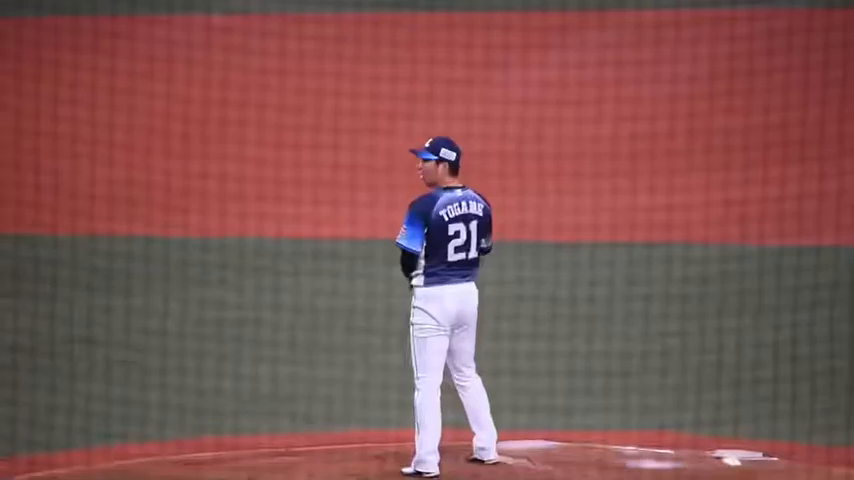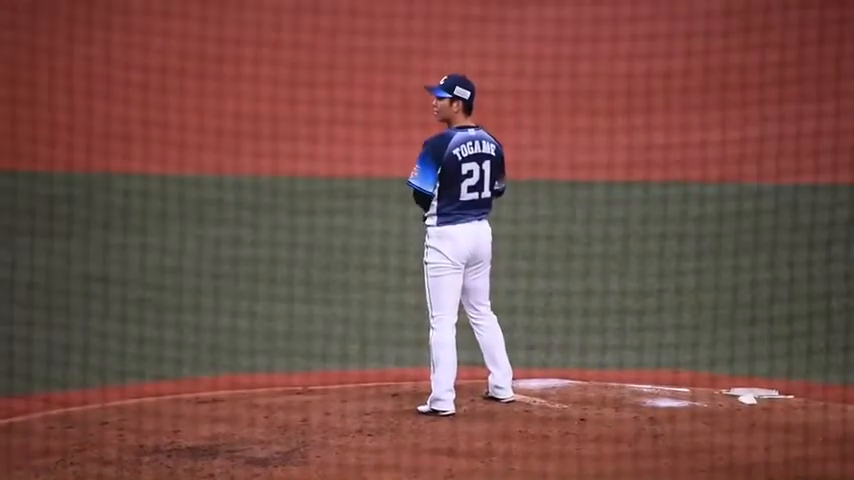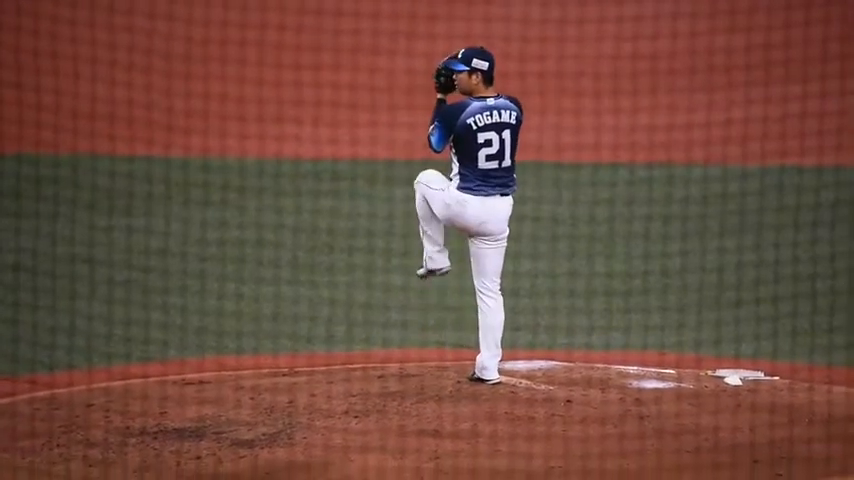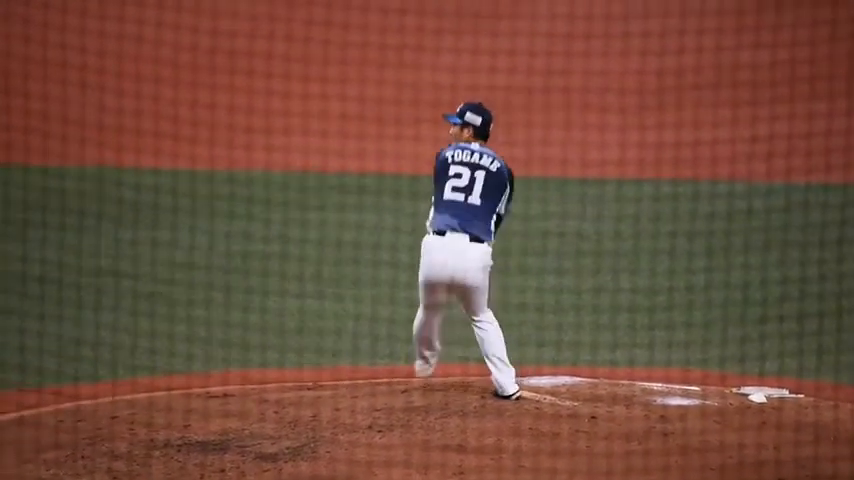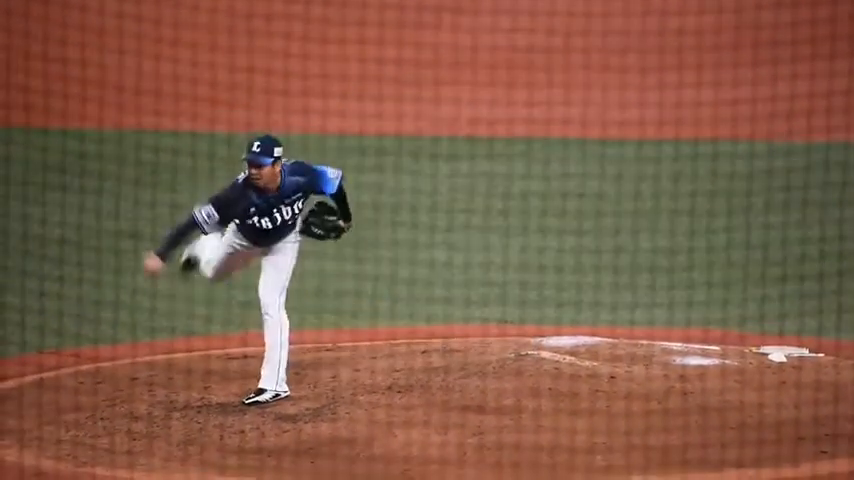
dt=1s
person 1, frame 1
left shoulder: (425, 205)
right shoulder: (480, 204)
left elbow: (408, 256)
right elbow: (485, 248)
left wrist: (414, 276)
left hip: (434, 296)
right hip: (467, 293)
left knee: (428, 381)
right knee: (466, 373)
right ankle: (487, 448)
person 1, frame 2
left shoulder: (438, 144)
right shoulder: (492, 143)
left elbow: (420, 195)
right elbow: (499, 189)
left wrist: (433, 204)
left hip: (447, 237)
right hip: (481, 233)
left knee: (443, 320)
right knee: (482, 312)
left ankle: (442, 400)
right ankle: (502, 386)
person 1, frame 3
left shoulder: (456, 111)
right shoulder: (514, 108)
left elbow: (435, 144)
left wrist: (440, 97)
right wrist: (451, 97)
left hip: (463, 205)
right hip: (500, 209)
left knee: (425, 180)
right knee: (489, 290)
left ankle: (436, 257)
right ankle: (488, 368)
person 1, frame 4
left shoulder: (445, 155)
right shoulder: (502, 170)
left hip: (439, 251)
right hip: (476, 256)
left knee: (429, 310)
right knee: (481, 318)
left ankle: (425, 362)
right ankle: (507, 385)
person 1, frame 5
left shoulder: (302, 177)
right shoulder: (240, 191)
left elbow: (335, 179)
right elbow: (195, 221)
left wrist: (345, 218)
right wrist: (161, 254)
left hip: (282, 243)
right hip: (243, 239)
left knee: (271, 304)
right knee: (208, 266)
left ankle: (274, 384)
right ankle: (197, 256)
